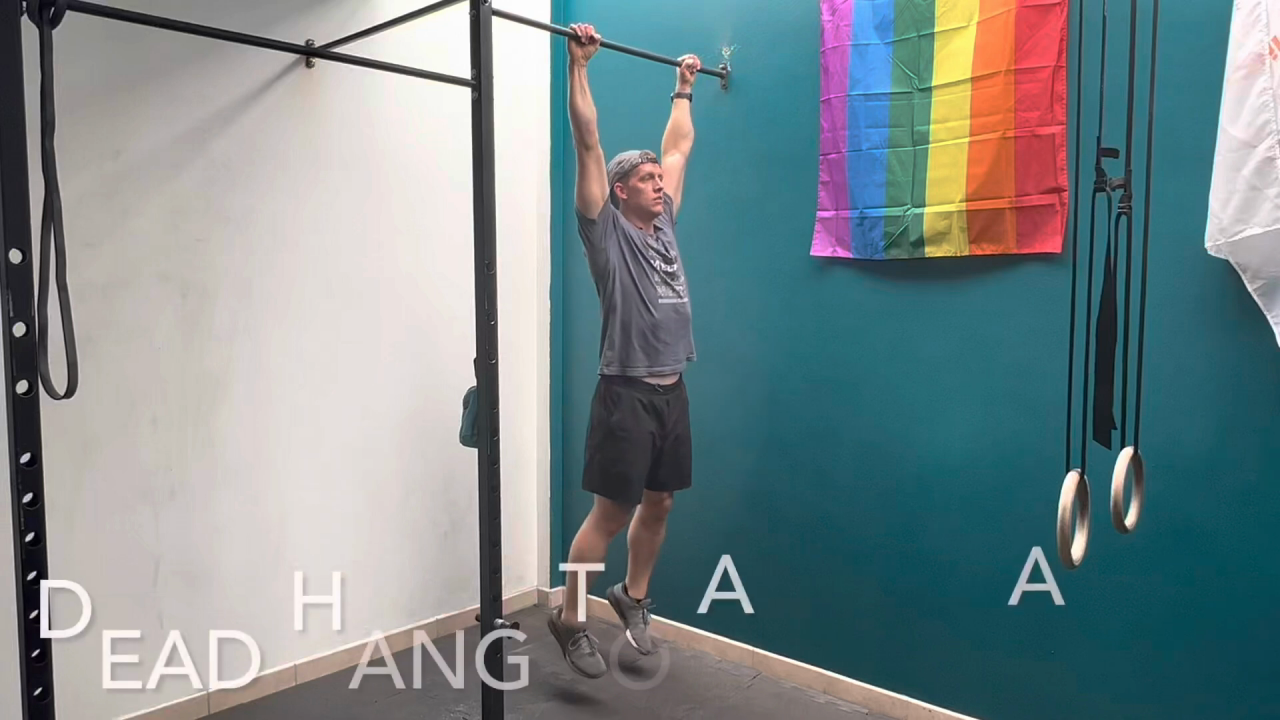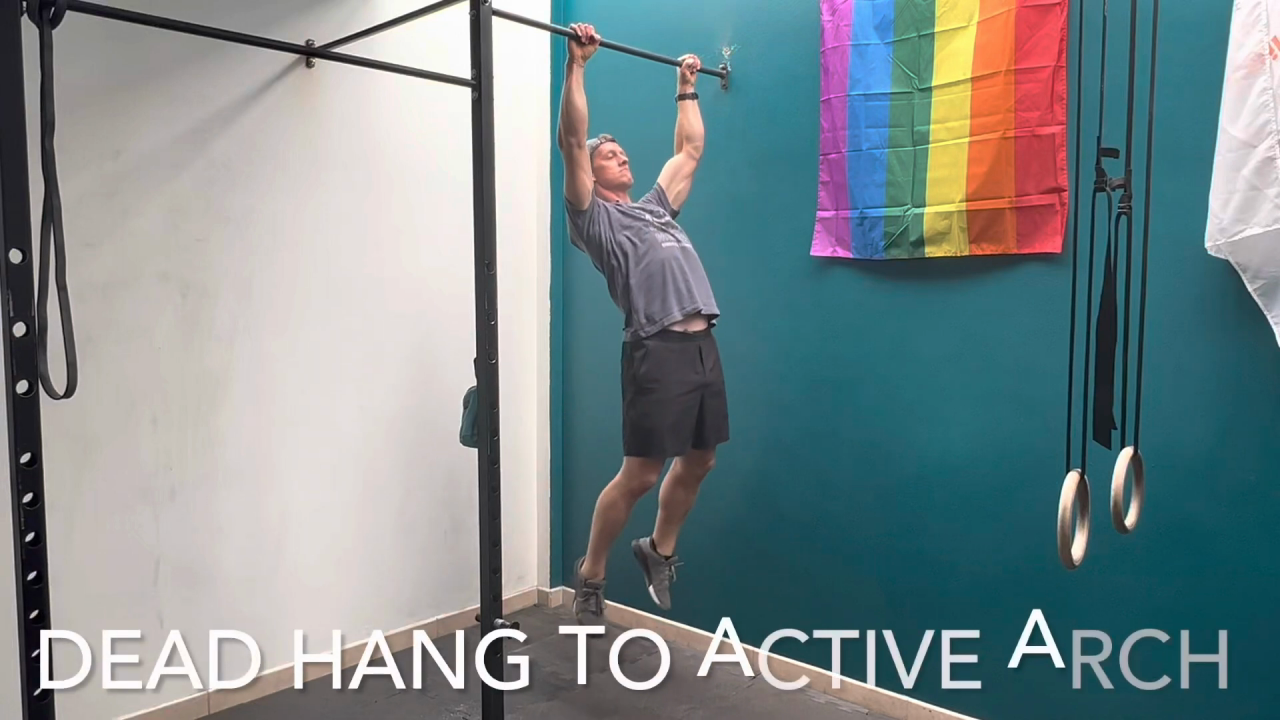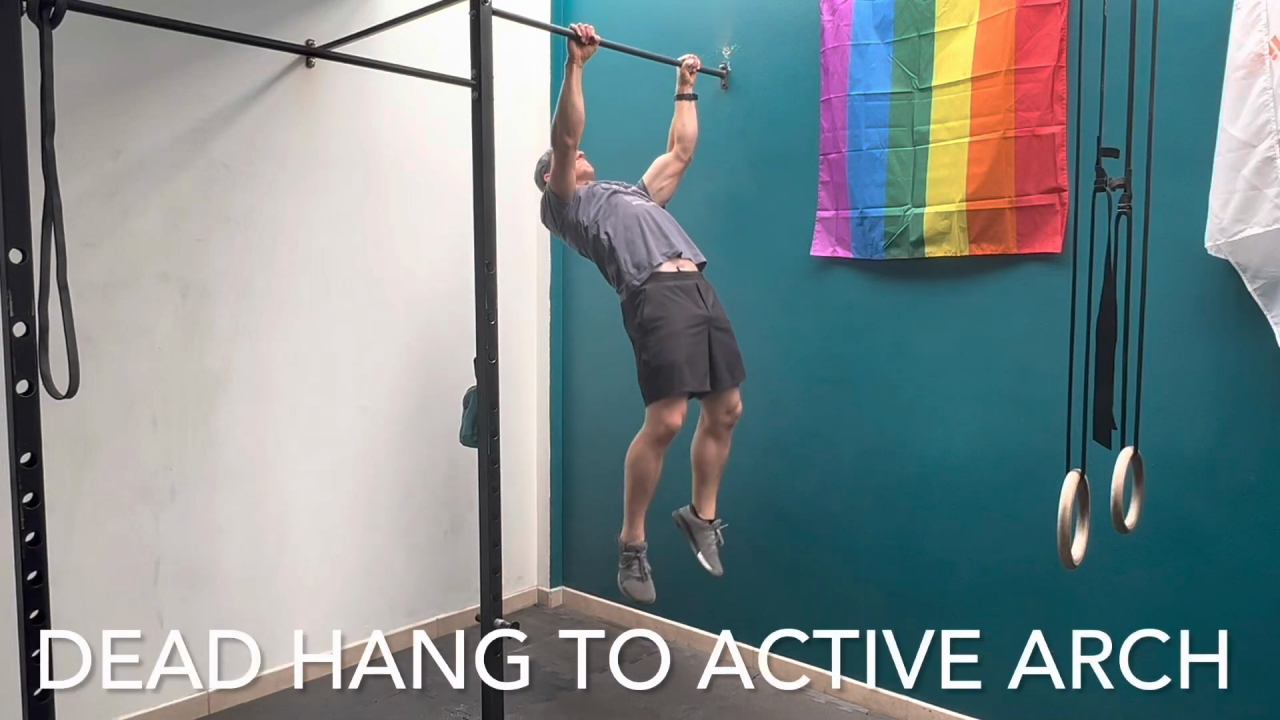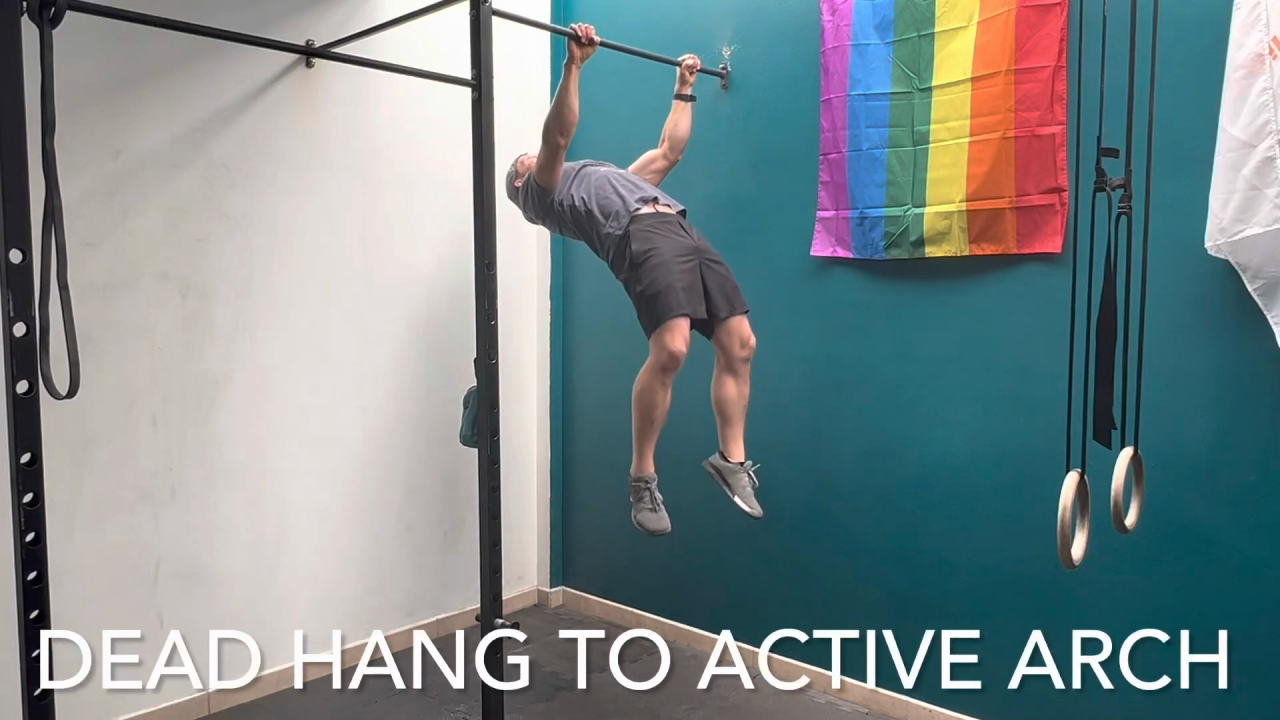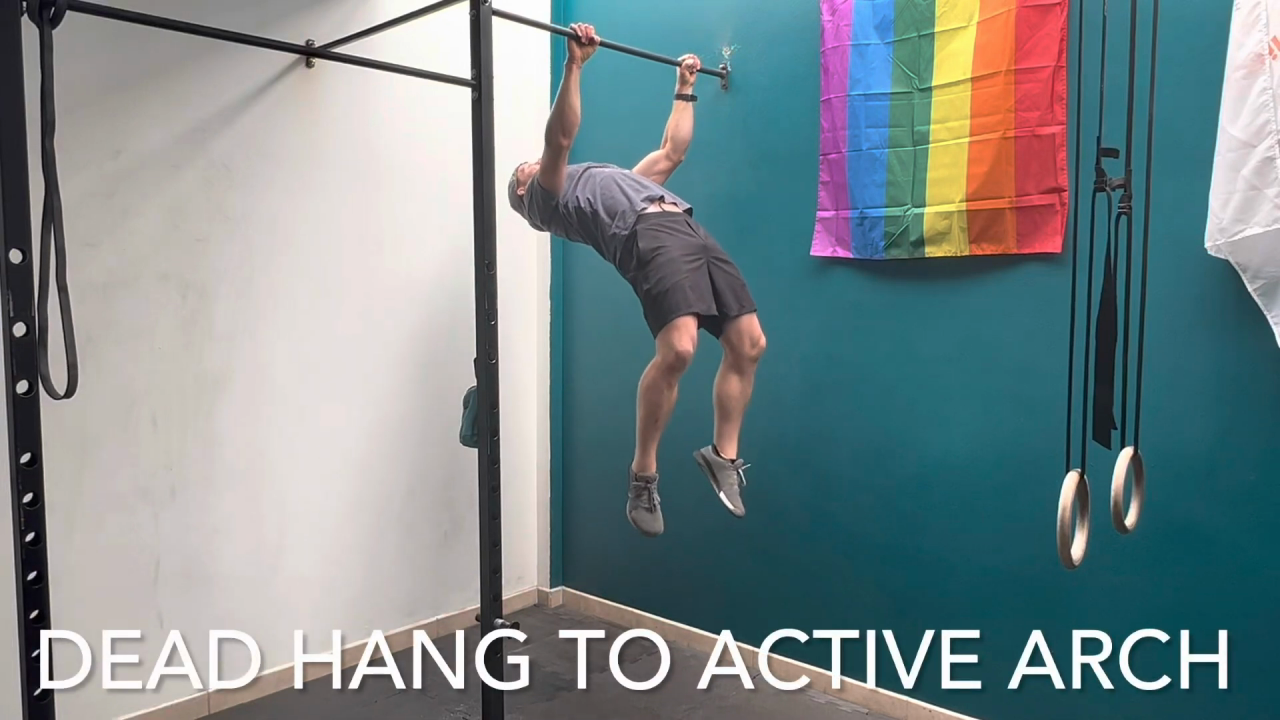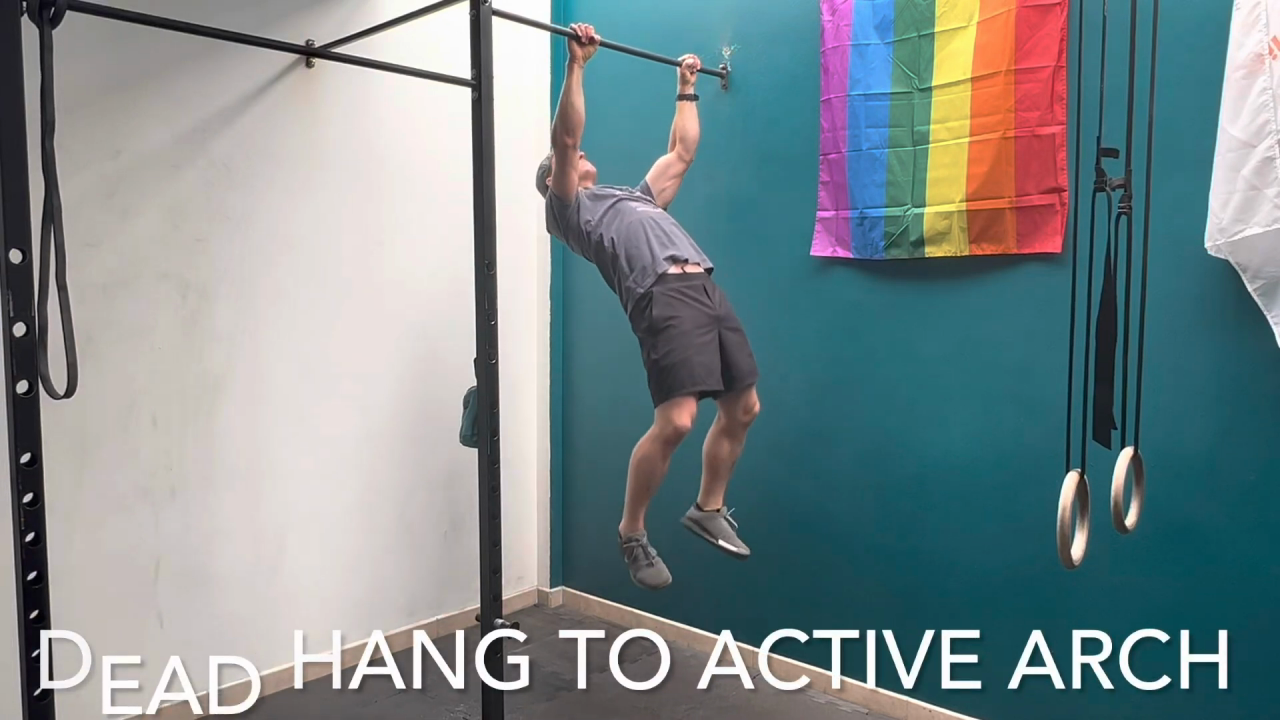
dt=0.4s
person 1, frame 1
left shoulder: (662, 225)
right shoulder: (605, 228)
left elbow: (678, 146)
right elbow: (588, 145)
left wrist: (684, 86)
right wrist: (579, 64)
left hip: (672, 392)
right hip: (627, 394)
left knee: (657, 506)
right knee: (609, 513)
left ankle: (633, 598)
right ankle: (571, 621)
person 1, frame 2
left shoulder: (655, 206)
right shoulder: (592, 216)
left elbow: (690, 149)
right elbow: (572, 141)
left wrist: (686, 87)
right wrist: (576, 63)
left hip: (703, 345)
right hip: (657, 350)
left knee: (698, 462)
right knee: (640, 474)
left ankle: (659, 551)
right ankle: (590, 576)
person 1, frame 3
left shoulder: (632, 192)
right shoulder: (564, 206)
left elbow: (680, 151)
right elbow: (564, 138)
left wrist: (685, 88)
right wrist: (576, 64)
left hip: (699, 290)
right hip: (655, 296)
left knee: (725, 411)
right knee: (665, 422)
left ankle: (702, 516)
right ankle: (632, 544)
person 1, frame 4
left shoulder: (602, 176)
right shoulder: (543, 196)
left elbow: (668, 152)
right elbow: (558, 136)
left wrist: (684, 88)
right wrist: (573, 63)
left hip: (685, 233)
right hip: (642, 237)
left knee: (739, 346)
right knee: (670, 350)
left ankle: (732, 460)
right ankle: (642, 477)
person 1, frame 5
left shoulder: (611, 179)
right shoulder: (545, 199)
left elbow: (672, 154)
right elbow: (560, 139)
left wrist: (684, 88)
right wrist: (574, 63)
left hip: (692, 233)
right hip: (650, 238)
left knee: (749, 344)
right knee: (678, 349)
left ankle: (724, 455)
right ankle: (643, 473)
person 1, frame 6
left shoulder: (634, 199)
right shoulder: (567, 209)
left elbow: (681, 154)
right elbow: (566, 138)
left wrist: (686, 88)
right wrist: (576, 63)
left hip: (708, 291)
right hip: (664, 298)
left knee: (743, 409)
right knee: (676, 422)
left ankle: (709, 508)
right ankle: (631, 533)
